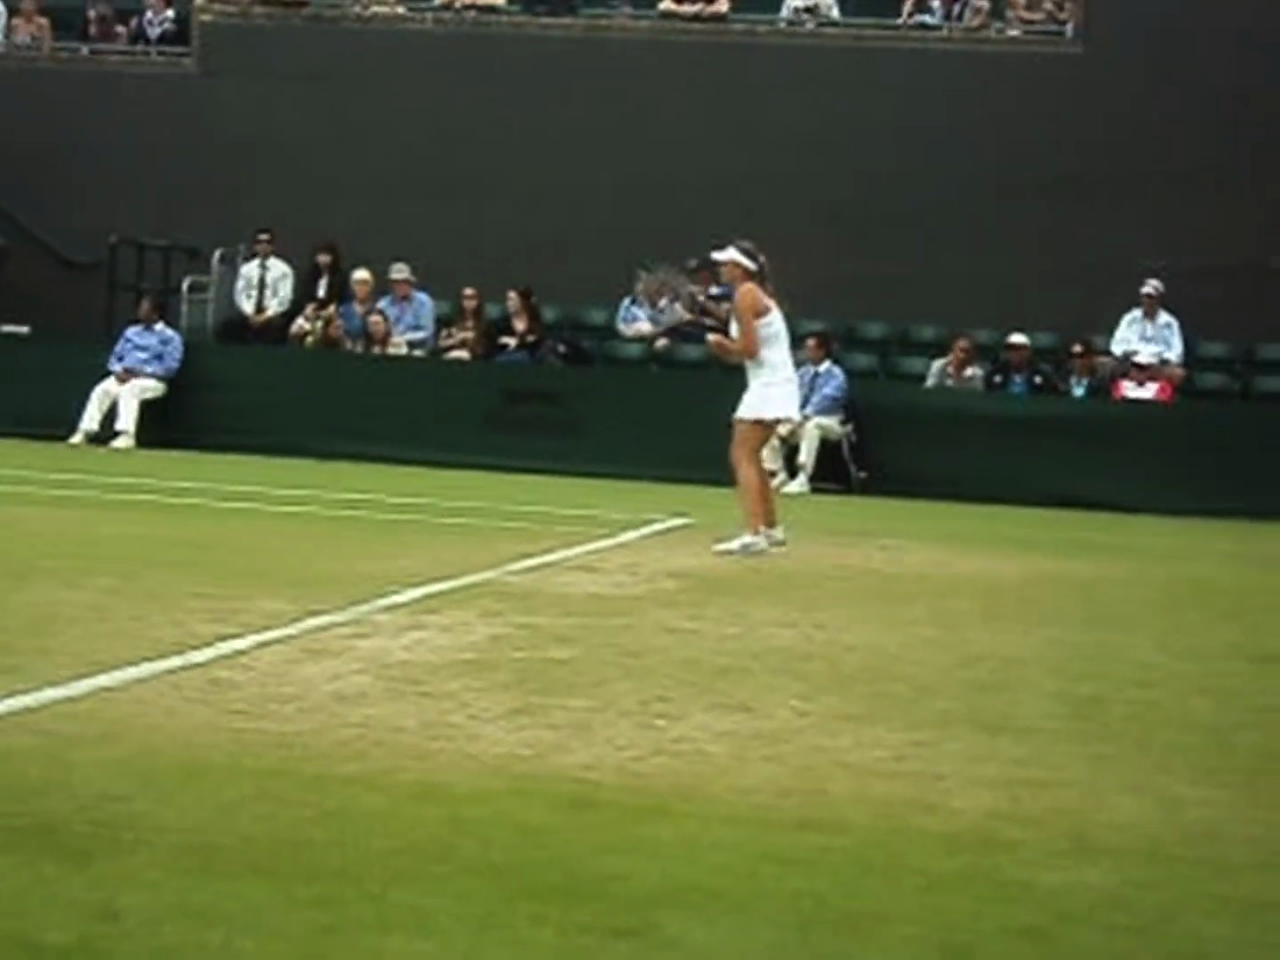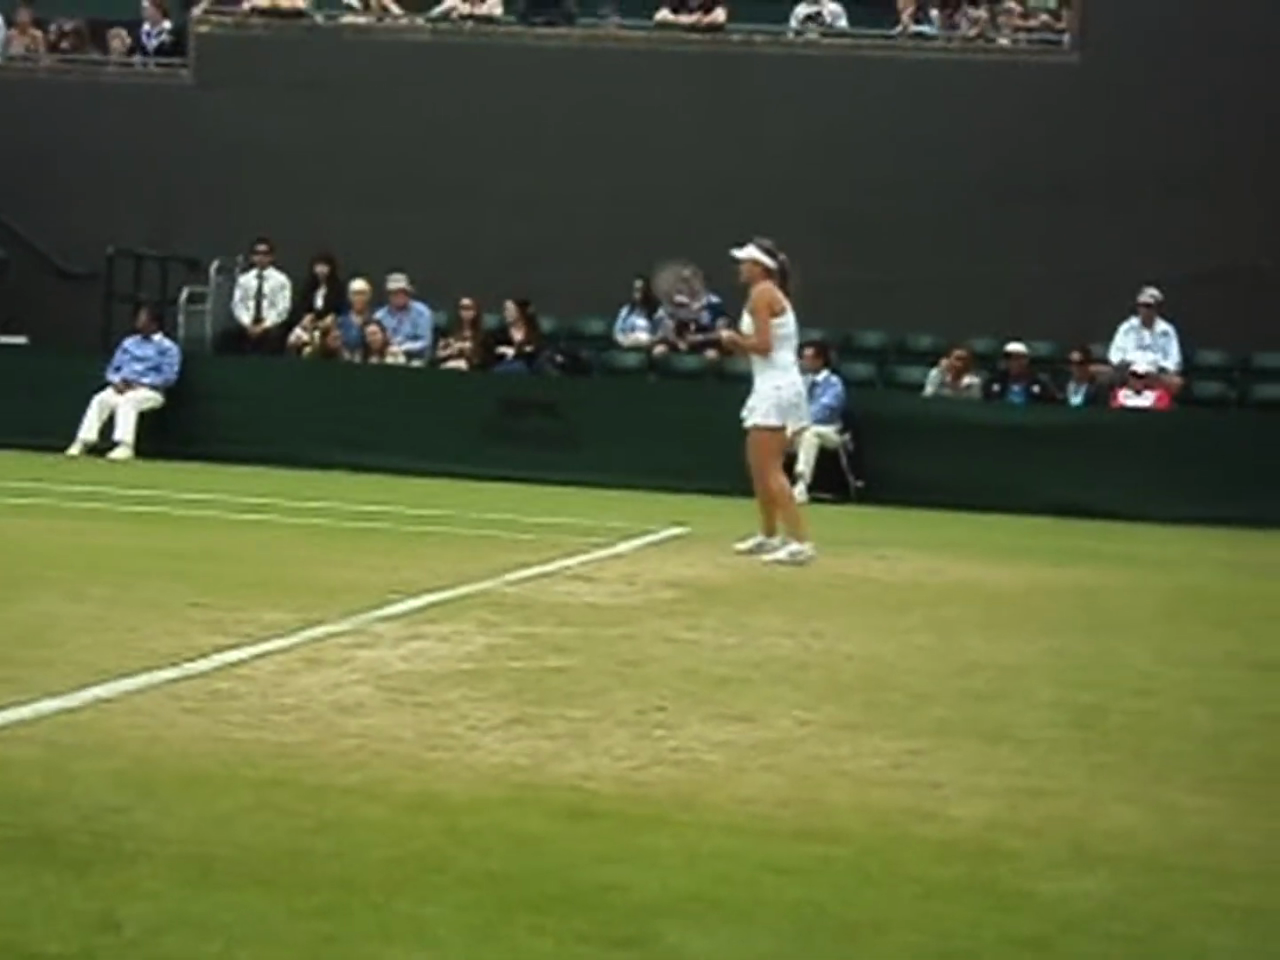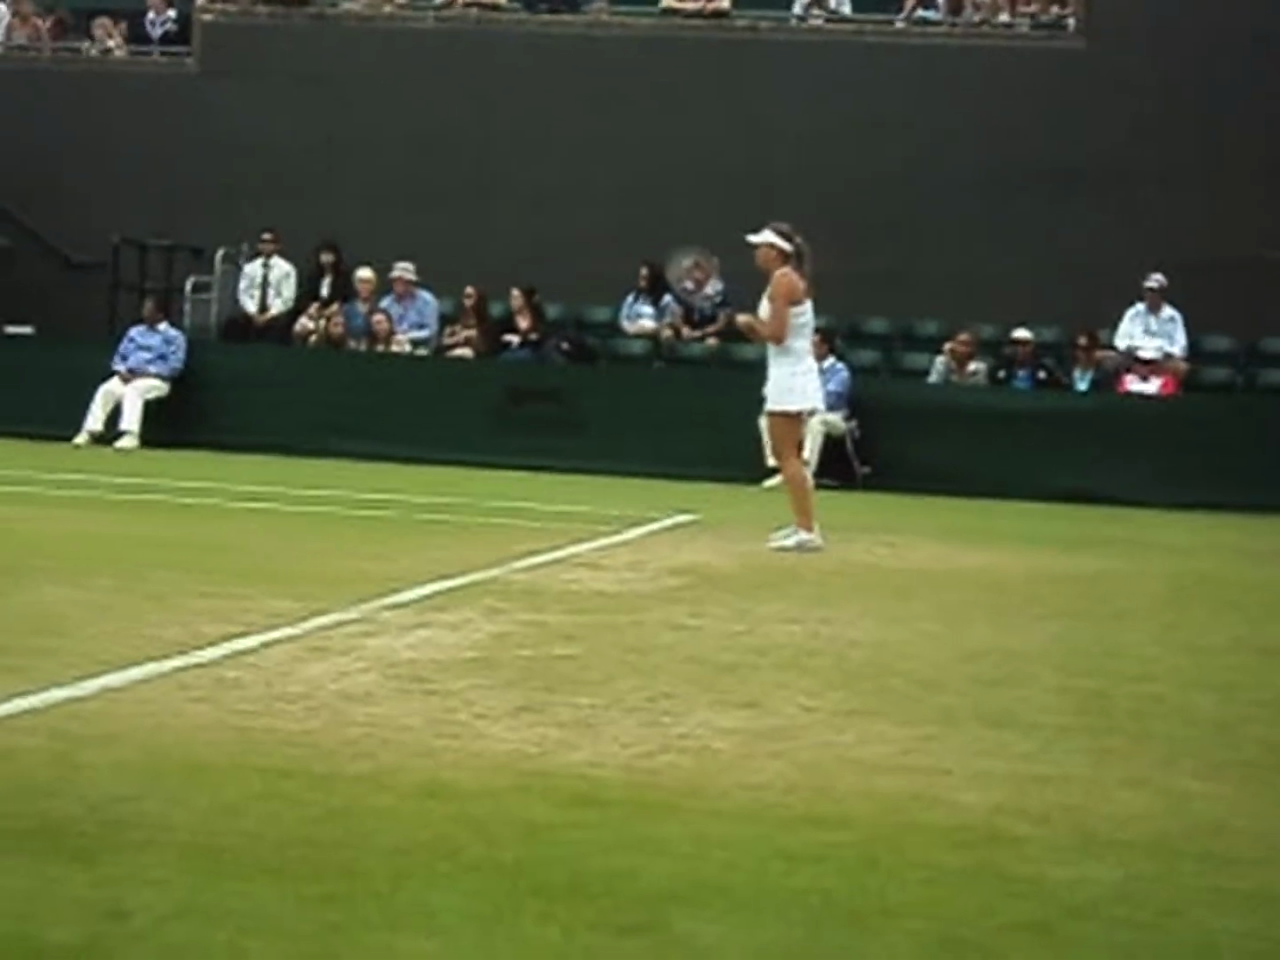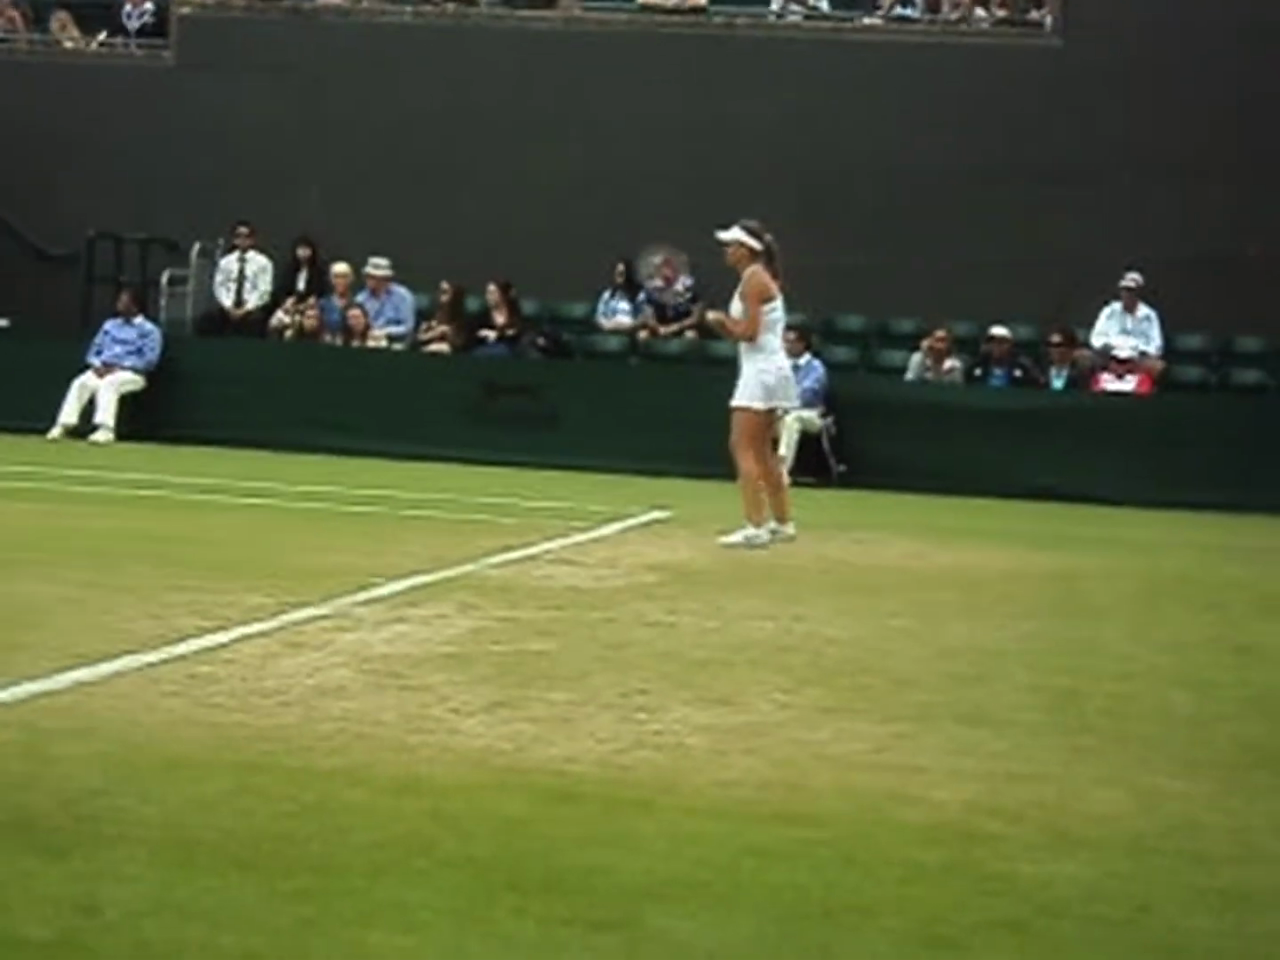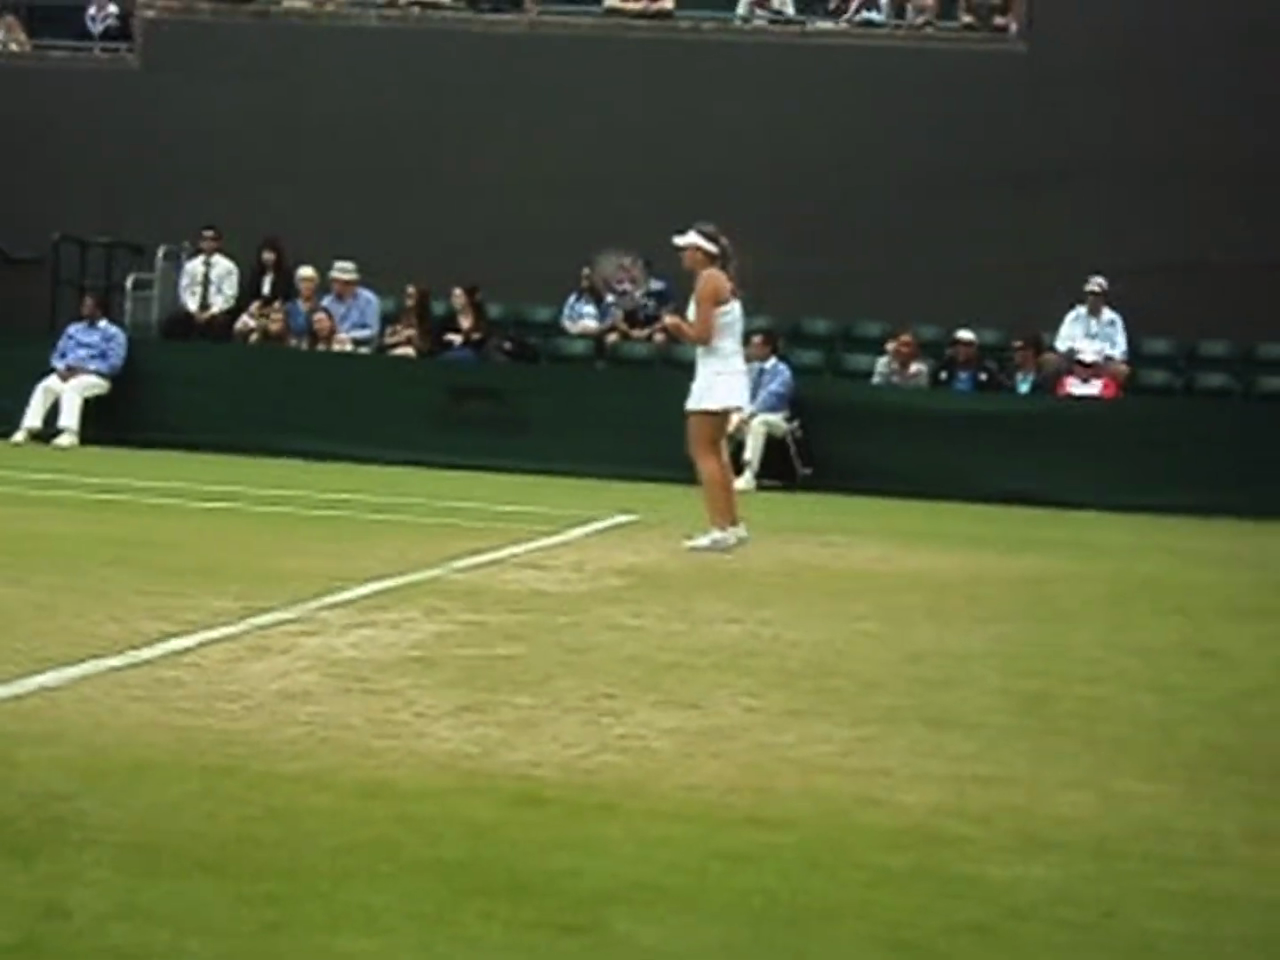
dt=0.4s
person 1, frame 1
left shoulder: (744, 295)
right shoulder: (756, 296)
left elbow: (750, 348)
left wrist: (722, 343)
right wrist: (726, 348)
left hip: (770, 386)
right hip: (771, 384)
left knee: (741, 457)
right knee: (748, 458)
left ankle: (753, 535)
right ankle: (770, 528)
person 1, frame 2
left shoulder: (761, 293)
right shoulder: (772, 295)
left elbow: (763, 345)
left wrist: (734, 338)
right wrist: (738, 343)
left hip: (775, 389)
right hip: (776, 388)
left knee: (769, 468)
right knee: (759, 464)
left ankle: (800, 542)
right ankle: (768, 536)
person 1, frame 3
left shoulder: (782, 280)
right shoulder: (789, 280)
left elbow: (776, 334)
left wrist: (750, 323)
right wrist: (754, 327)
left hip: (791, 376)
right hip: (789, 375)
left knee: (786, 455)
right knee: (787, 454)
left ankle: (808, 532)
right ankle: (804, 526)
person 1, frame 4
left shoulder: (752, 278)
right shoulder: (759, 278)
left elbow: (748, 333)
left wrist: (721, 320)
right wrist: (725, 325)
left hip: (762, 371)
right hip: (766, 371)
left knee: (742, 447)
right knee: (761, 450)
left ankle: (755, 527)
right ankle: (781, 522)
person 1, frame 5
left shoulder: (707, 280)
right shoulder: (719, 281)
left elbow: (702, 336)
left wrist: (677, 325)
right wrist: (679, 329)
left hip: (718, 375)
right hip: (722, 374)
left knee: (701, 451)
right knee: (711, 451)
left ankle: (720, 531)
right ankle: (732, 525)
